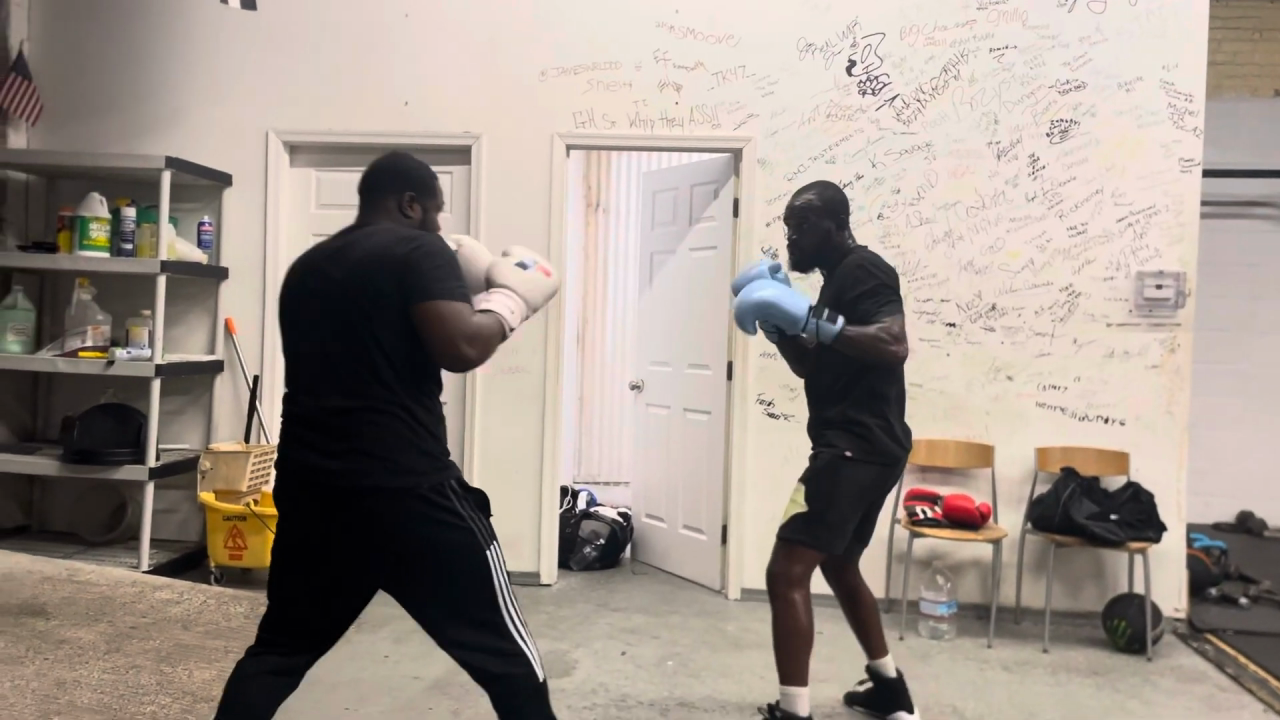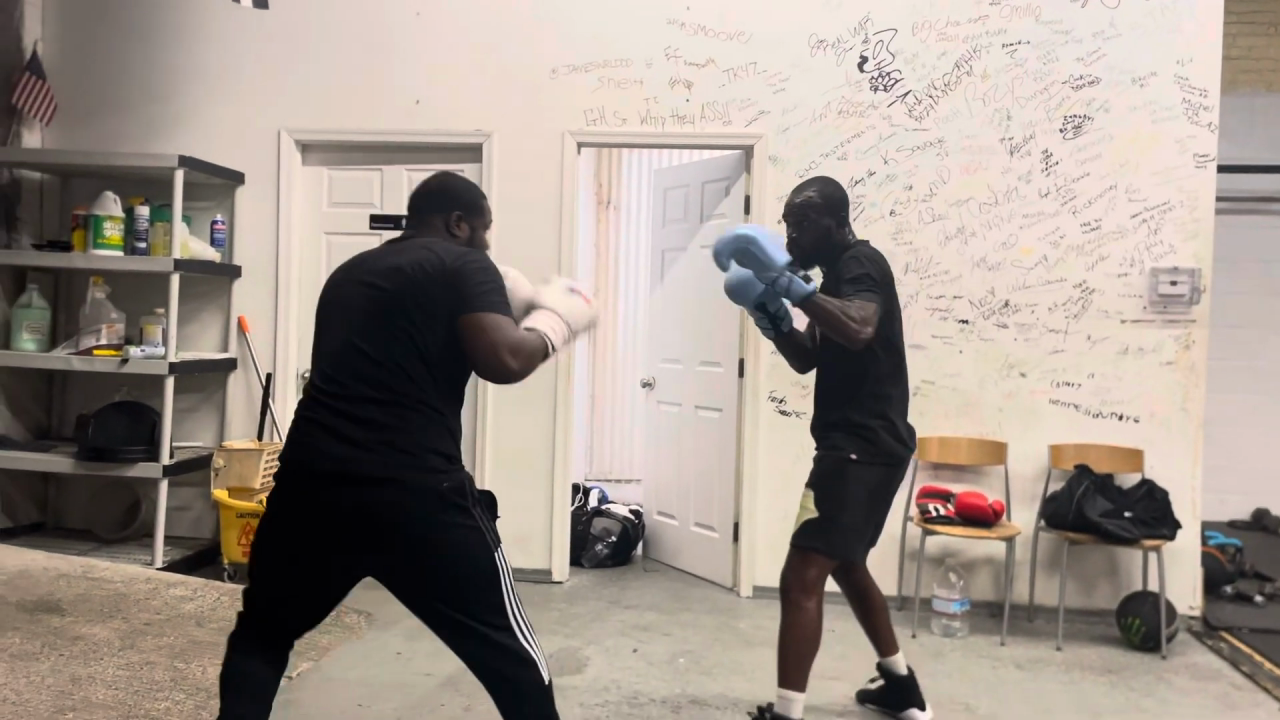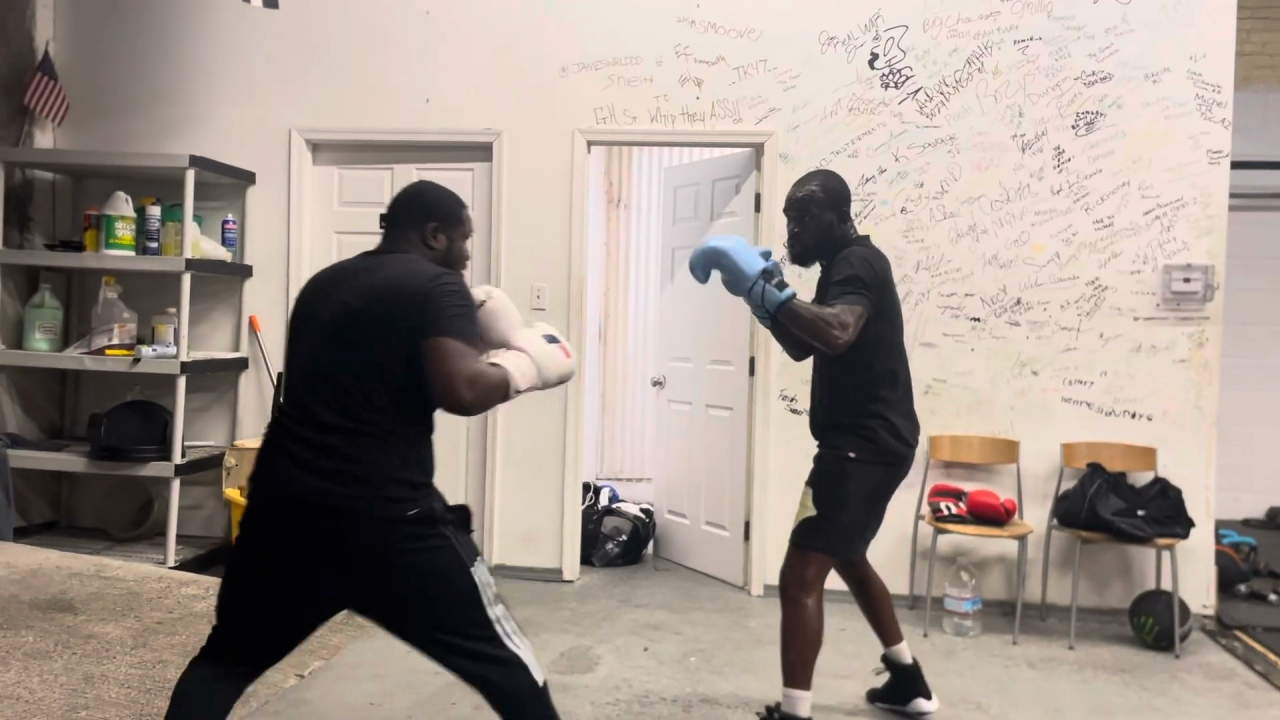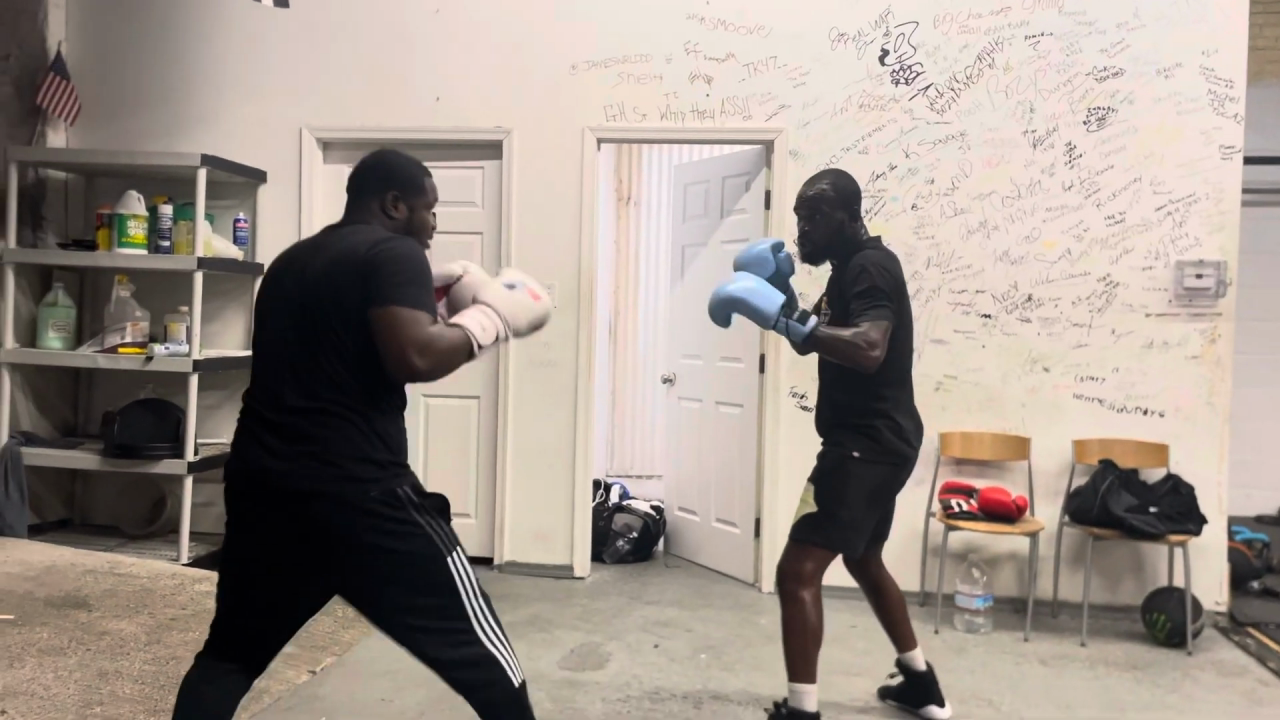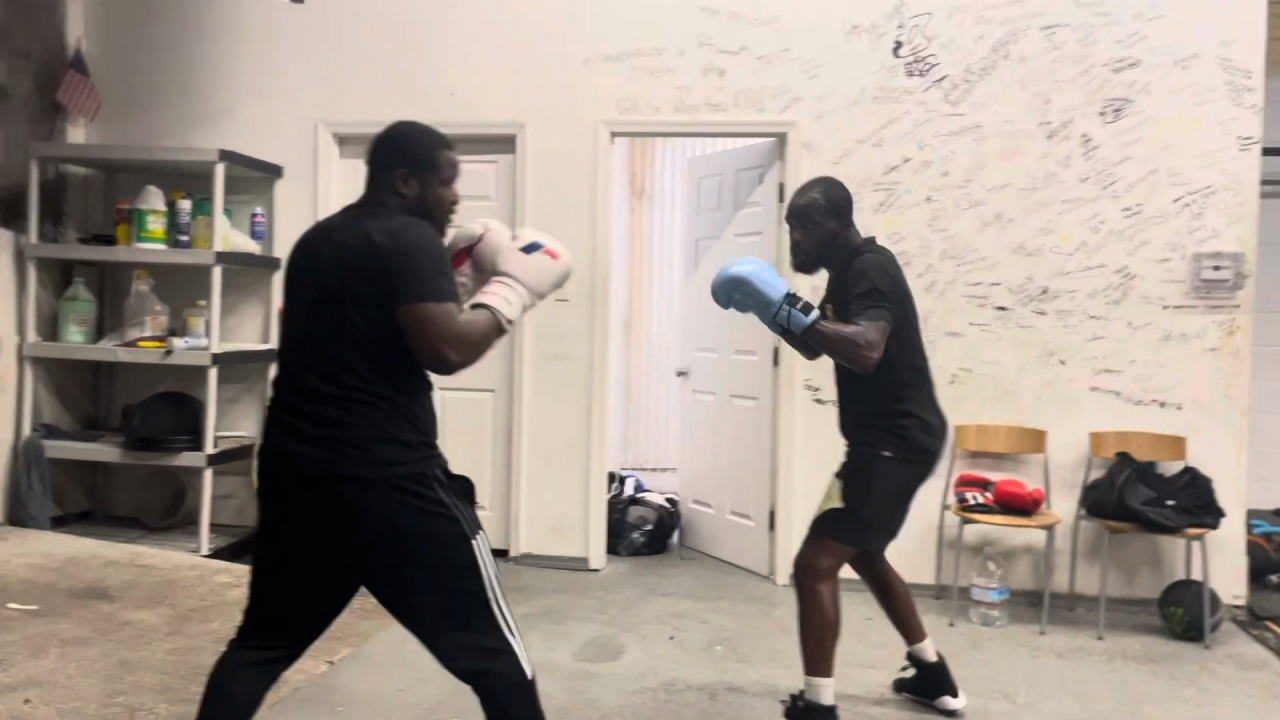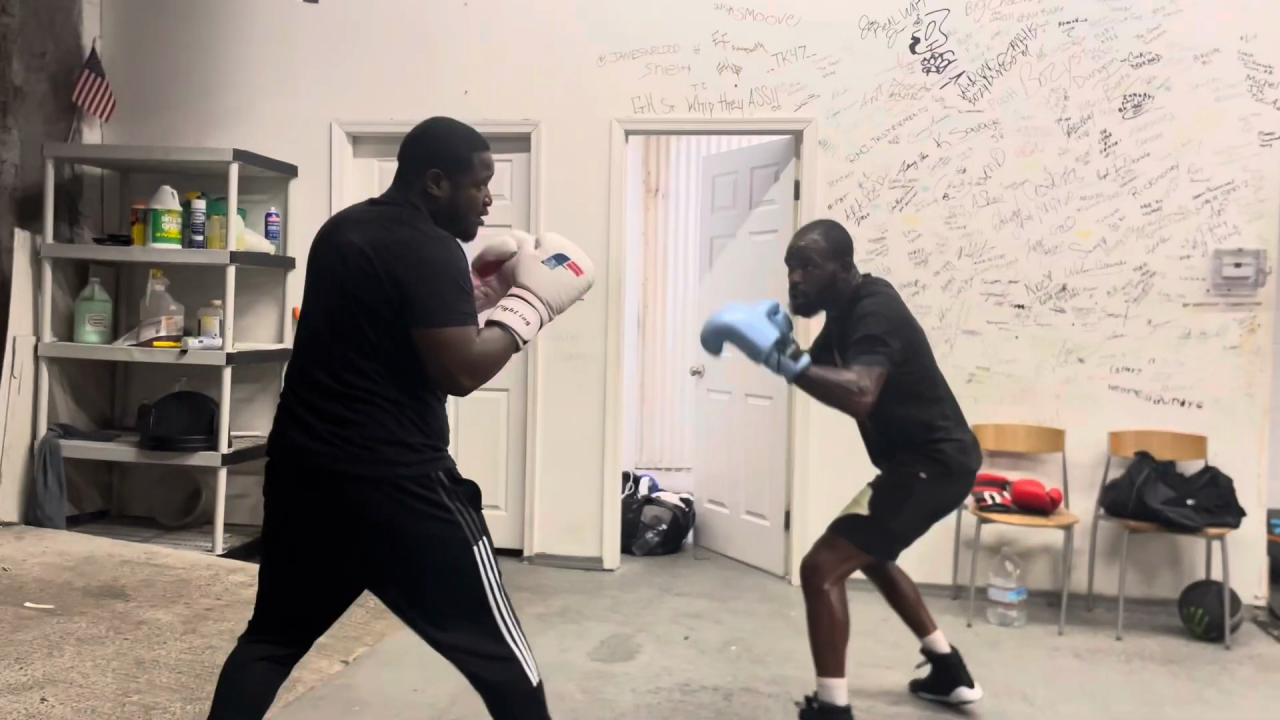
dt=0.2s
person 1, frame 1
left shoulder: (306, 268)
right shoulder: (418, 252)
right elbow: (461, 348)
right wrist: (511, 297)
left hip: (309, 485)
right hip: (406, 488)
left knee: (281, 647)
right knee: (505, 654)
person 1, frame 2
left shoulder: (349, 273)
right shoulder: (464, 267)
right elbow: (503, 361)
right wrist: (554, 318)
left hip: (312, 475)
right hip: (414, 487)
left knee: (262, 634)
right knee: (508, 653)
person 1, frame 3
left shoulder: (323, 285)
right shoulder: (434, 286)
right elbow: (460, 391)
right wrist: (526, 364)
left hip: (284, 500)
right hip: (387, 512)
left knee: (229, 656)
right knee: (503, 662)
person 1, frame 4
left shoulder: (289, 263)
right shoulder: (391, 254)
right elbow: (413, 358)
left wrist: (427, 311)
right wrist: (489, 317)
left hip: (261, 485)
right hip: (362, 495)
left knee: (232, 649)
right knee: (478, 655)
person 1, frame 5
left shoulder: (318, 241)
right shoulder: (408, 242)
right elbow: (447, 350)
left wrist: (449, 282)
right wrist: (513, 287)
left hip: (295, 472)
right hip: (391, 480)
left knee: (264, 639)
right knee: (489, 648)
person 1, frame 6
left shoulder: (341, 229)
right shoulder: (429, 251)
right elbow: (459, 370)
left wrist: (469, 291)
right wrist: (532, 301)
left hip: (302, 468)
right hip: (396, 482)
left knee: (272, 637)
right knee: (497, 655)
person 2, frame 1
left shoulder: (865, 270)
right shoulder: (838, 277)
left elbow: (893, 347)
right elbow: (808, 365)
left wrist: (816, 318)
right wrist: (777, 320)
left hip: (857, 447)
right hip: (862, 447)
left knee: (787, 571)
right knee: (838, 564)
person 2, frame 2
left shoulder: (862, 264)
right shoulder: (841, 271)
left elbow: (857, 329)
right elbow: (808, 360)
left wrist: (788, 281)
right wrist: (768, 311)
left hip: (861, 447)
right hip: (872, 445)
left knee: (801, 578)
right knee: (846, 564)
person 2, frame 3
left shoulder: (858, 262)
right shoulder: (843, 265)
left elbow: (836, 333)
right elbow: (803, 344)
left wrist: (763, 287)
right wrist: (766, 292)
left hip: (862, 446)
right hip: (877, 442)
left knee: (801, 576)
right knee: (848, 558)
person 2, frame 4
left shoulder: (871, 266)
right shoulder: (852, 266)
left elbow: (868, 351)
right elbow: (811, 341)
left wrist: (783, 315)
right wrist: (779, 291)
left hip: (865, 444)
right hip: (881, 442)
left knee: (797, 571)
right knee: (864, 559)
person 2, frame 5
left shoulder: (872, 270)
right shoulder: (848, 268)
left elbow: (865, 352)
right elbow: (819, 345)
left wrist: (786, 309)
right wrist: (777, 306)
left hip: (893, 444)
right hip: (897, 440)
left knee: (815, 565)
right knee: (864, 553)
right ankle: (934, 676)
person 2, frame 6
left shoulder: (874, 312)
right shoulder: (847, 309)
left elbow: (859, 396)
right elbow: (820, 373)
left wrist: (777, 352)
right wrist: (778, 345)
left hip: (934, 465)
right hip: (929, 459)
left knee: (823, 568)
right knee: (868, 552)
right ankle: (950, 671)
